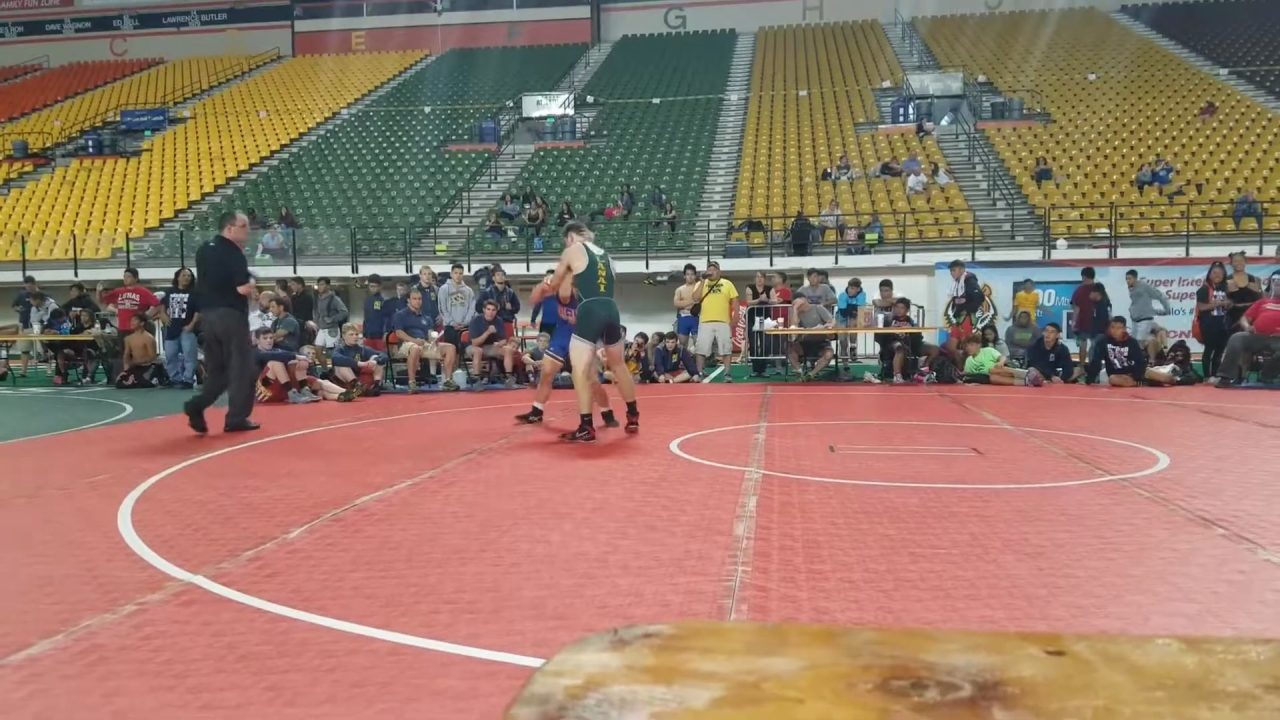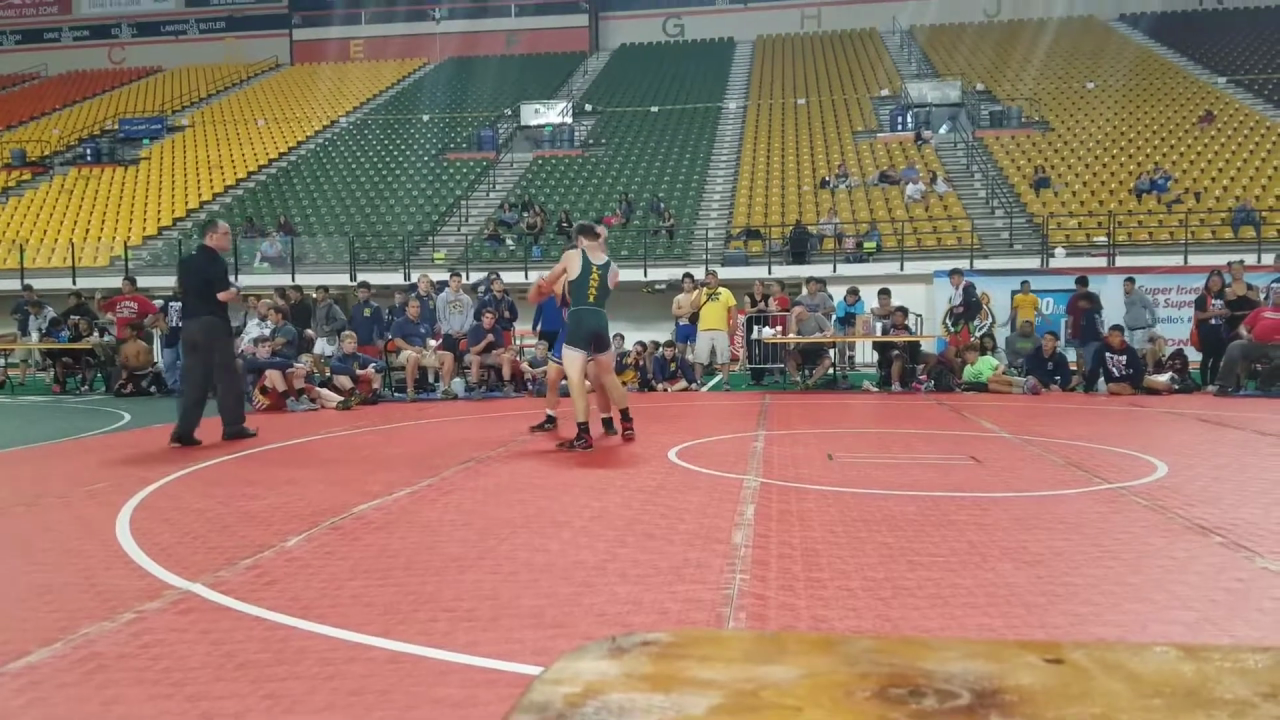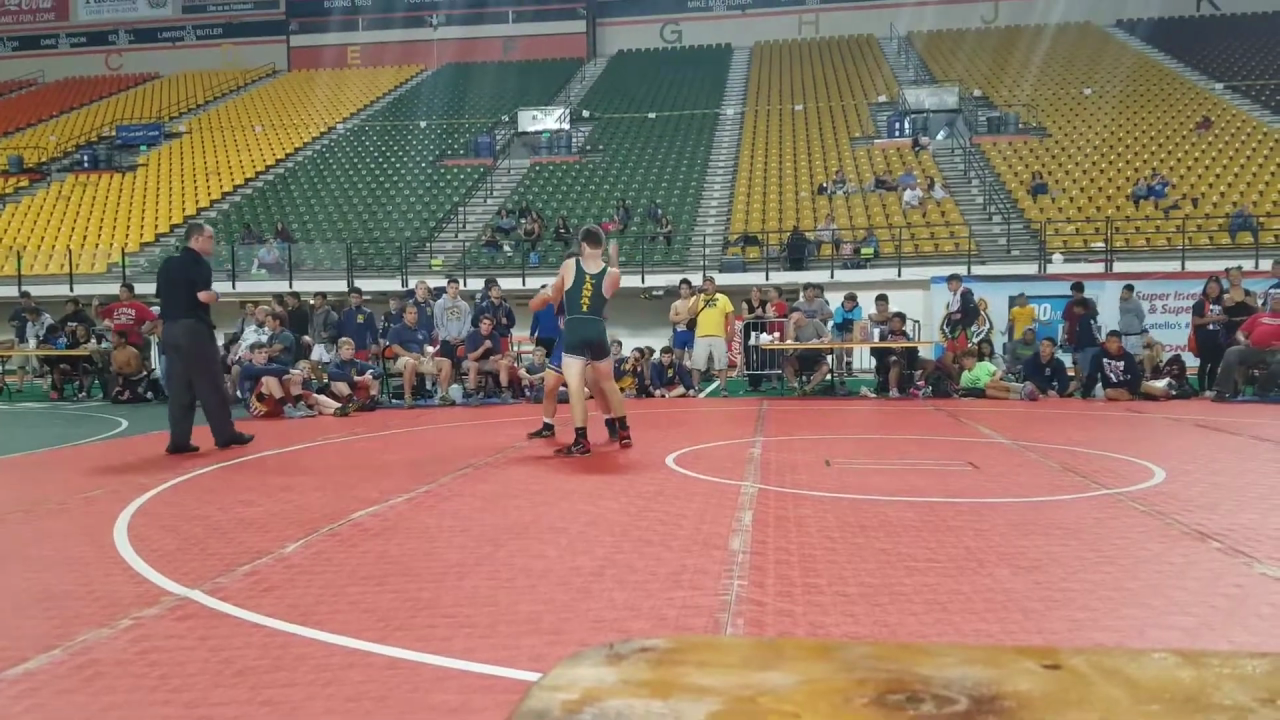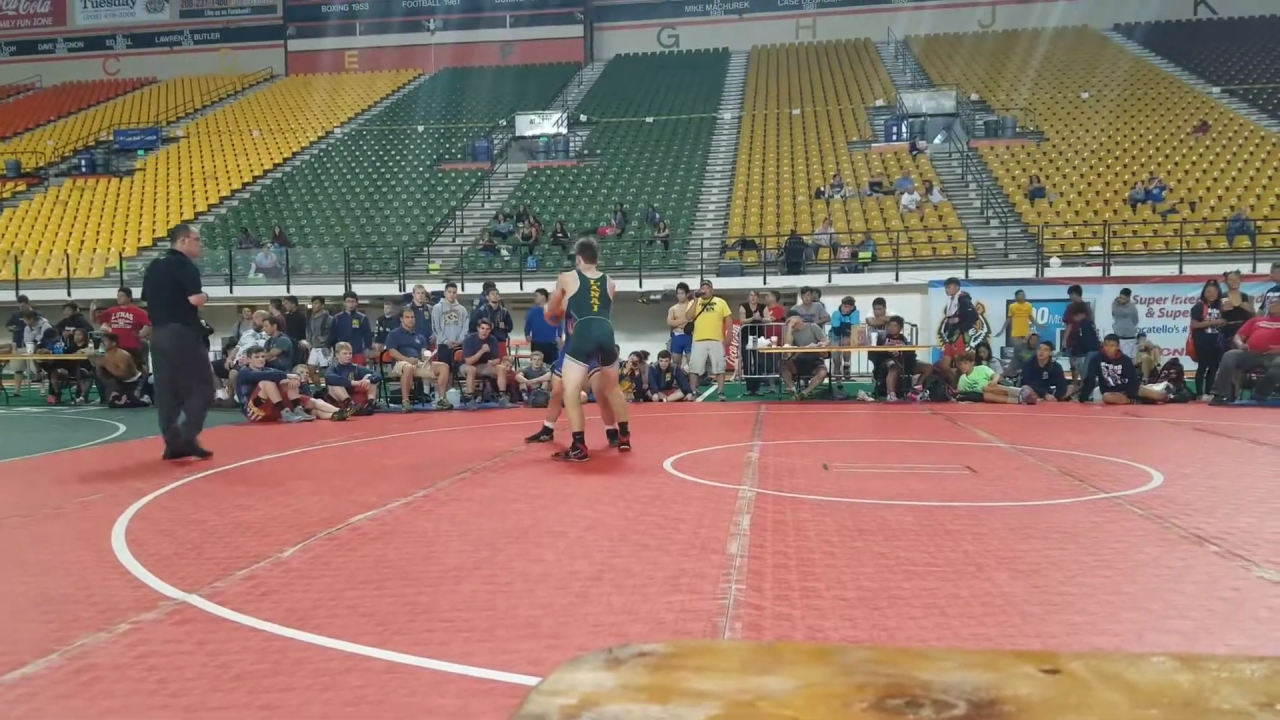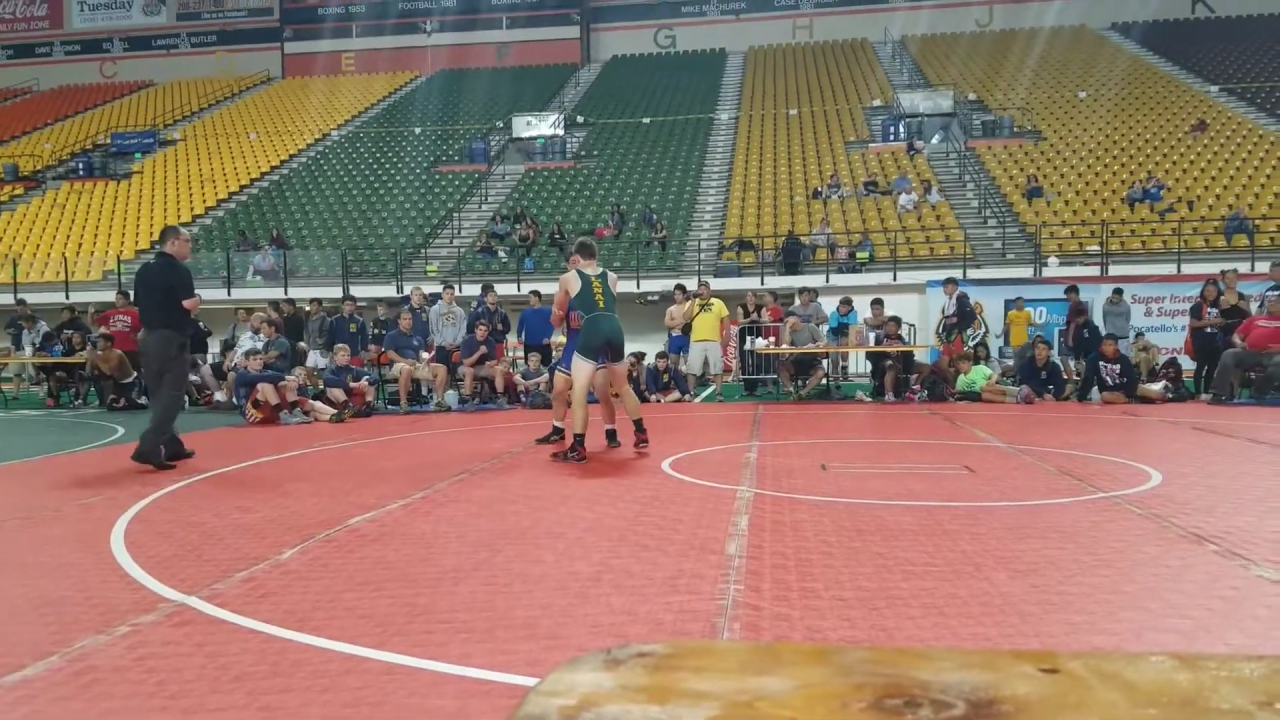
dt=0.2s
person 1, frame 1
left shoulder: (204, 251)
right shoulder: (234, 254)
right elbow: (244, 288)
right wrist: (253, 280)
left hip: (208, 315)
right hip: (232, 315)
left knee: (216, 368)
right knee: (242, 368)
left ankle: (197, 404)
right ankle: (237, 418)
person 1, frame 2
left shoulder: (186, 261)
right shoulder: (215, 261)
right elbow: (223, 295)
right wrist: (235, 290)
left hip: (189, 325)
right hip: (213, 325)
left knee: (193, 380)
right knee: (228, 377)
left ankle: (184, 429)
right ankle: (233, 427)
person 1, frame 3
left shoulder: (167, 264)
right shoulder: (198, 263)
left elbow: (161, 295)
right elbow: (204, 295)
right wrist: (216, 294)
left hip: (170, 329)
right hip: (194, 328)
left knee: (177, 385)
right knee: (210, 382)
left ankle: (179, 440)
right ankle: (225, 434)
person 1, frame 4
left shoulder: (154, 267)
right shoulder: (186, 266)
left elbow: (147, 298)
right elbow: (196, 299)
right wrist: (204, 296)
left hip: (159, 333)
right hip: (183, 333)
left knee: (166, 391)
right knee: (202, 386)
left ankle: (175, 442)
right ankle: (187, 436)
person 1, frame 5
left shoulder: (144, 270)
right shoulder: (177, 269)
left elbow: (140, 302)
right elbow: (190, 303)
right wrist: (198, 298)
left hip: (150, 337)
right hip: (172, 338)
left knee: (160, 393)
right knee: (171, 394)
left ankle: (172, 446)
right ankle: (149, 446)
person 2, frame 1
left shoulder: (572, 251)
right shoulder: (605, 254)
left elbow: (554, 285)
left wrist: (541, 290)
left hip: (589, 314)
right hip: (611, 312)
left knee: (580, 371)
right knee: (619, 367)
left ankle: (586, 427)
right ankle: (633, 417)
person 2, frame 2
left shoulder: (571, 256)
right shoulder: (613, 266)
left elbow: (547, 284)
left wrist: (538, 290)
left hip: (577, 324)
right hip: (600, 323)
left knee: (576, 380)
right knee: (608, 376)
left ankle: (583, 436)
right ankle: (627, 424)
person 2, frame 3
left shoulder: (569, 266)
right shoulder: (612, 274)
left elbow: (554, 294)
left wrist: (539, 299)
right wrist: (613, 260)
left hip: (574, 331)
right hip: (597, 331)
left knee: (575, 387)
right knee: (608, 383)
left ankle: (581, 441)
right ankle: (624, 432)
person 2, frame 4
left shoulder: (566, 278)
right shoulder: (609, 283)
left elbow: (554, 312)
left wrist: (549, 311)
left hip: (582, 334)
right hip: (606, 333)
left knee: (571, 391)
right knee: (611, 388)
left ankle: (578, 446)
right ankle: (623, 436)
person 2, frame 5
left shoulder: (568, 278)
right shoulder: (611, 276)
left elbow: (560, 310)
left wrist: (559, 315)
left hip: (592, 331)
right hip: (615, 329)
left knee: (579, 391)
right knee: (621, 386)
left ankle: (578, 448)
right ankle: (641, 433)
